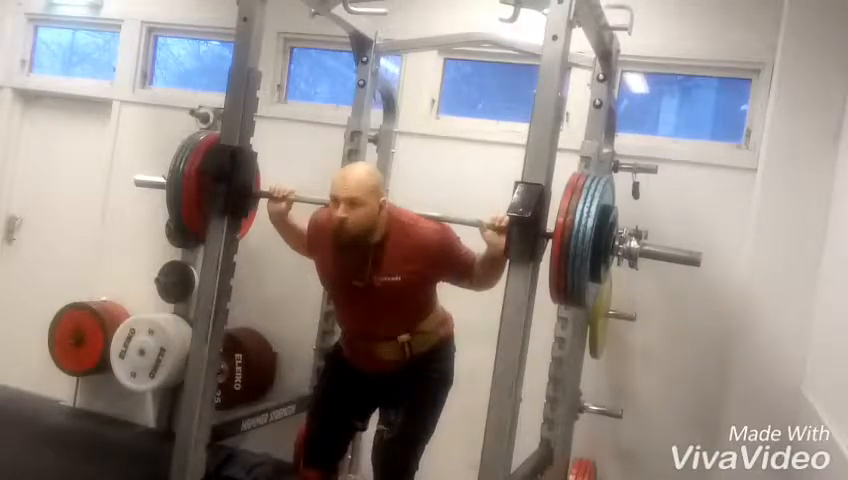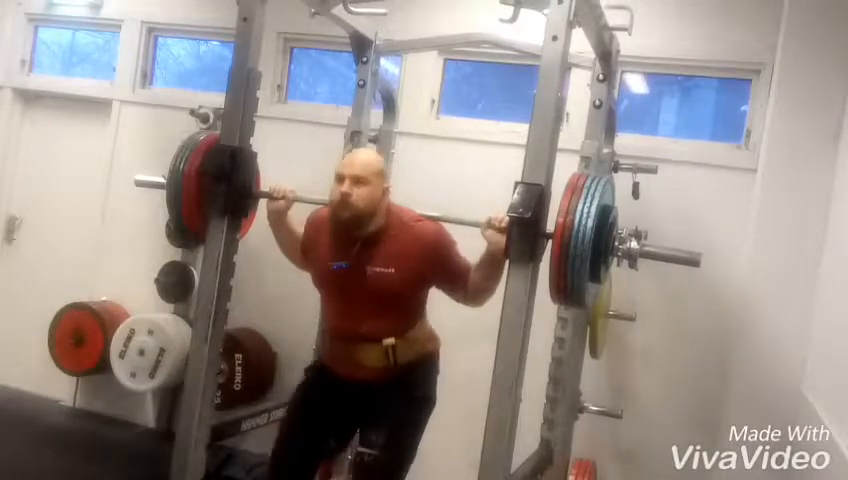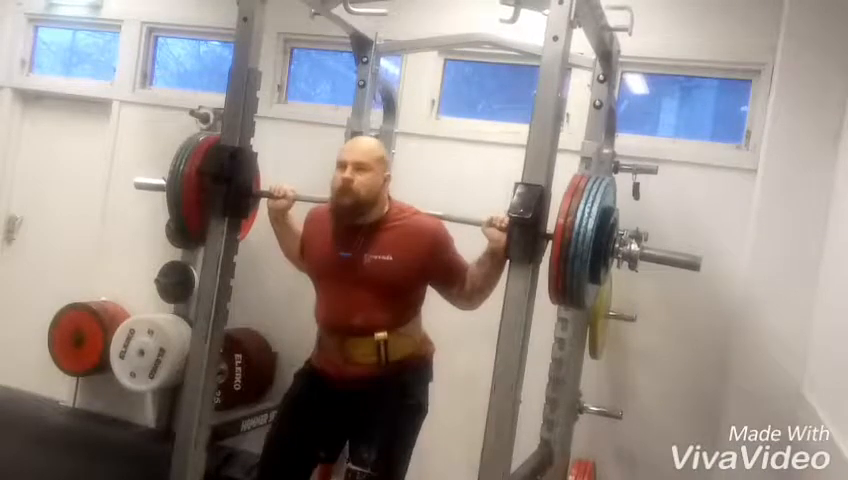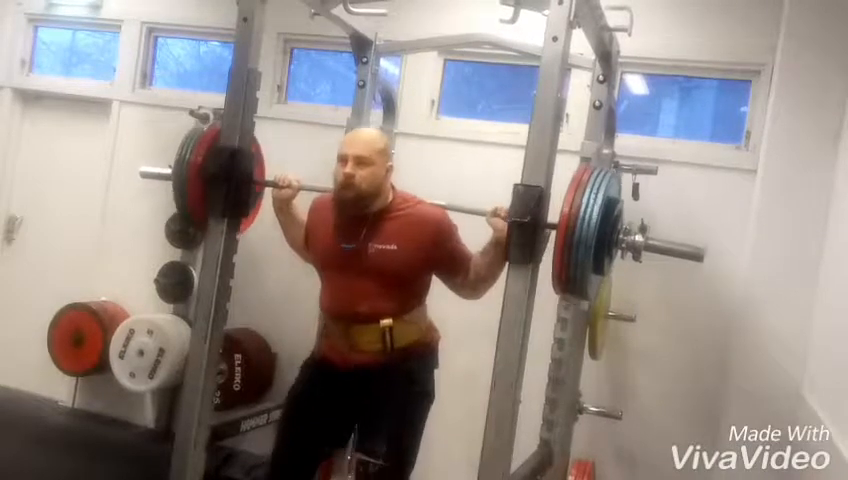
dt=0.3s
person 1, frame 1
left shoulder: (426, 239)
right shoulder: (324, 226)
left elbow: (477, 278)
left wrist: (496, 253)
right wrist: (279, 218)
left hip: (420, 362)
right hip: (354, 355)
right knee: (317, 452)
person 1, frame 2
left shoulder: (423, 237)
right shoulder: (321, 224)
left elbow: (472, 292)
left wrist: (496, 254)
right wrist: (278, 218)
left hip: (402, 377)
right hip: (334, 368)
person 1, frame 3
left shoulder: (423, 233)
right shoulder: (318, 220)
left elbow: (466, 295)
left wrist: (497, 254)
right wrist: (278, 217)
left hip: (393, 380)
right hip: (325, 370)
person 1, frame 4
left shoulder: (427, 222)
right shoulder: (323, 209)
left elbow: (470, 284)
left wrist: (500, 242)
right wrist: (283, 206)
left hip: (399, 368)
right hip: (331, 359)
